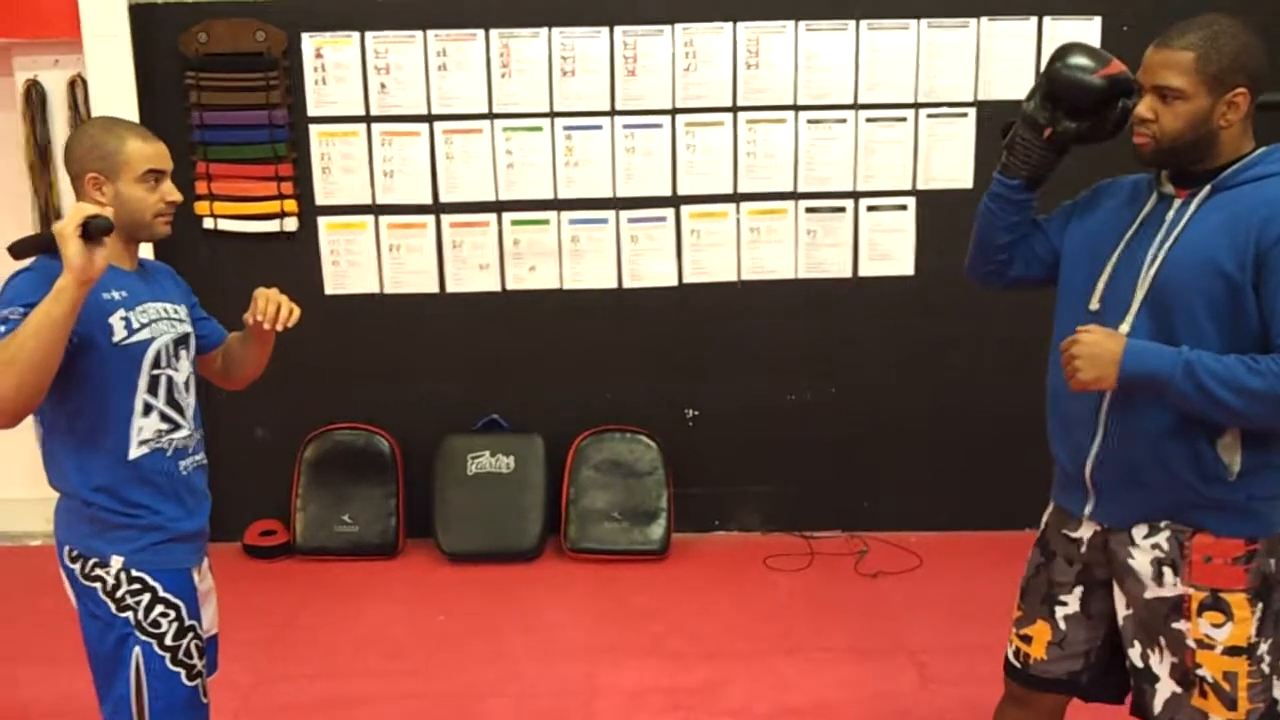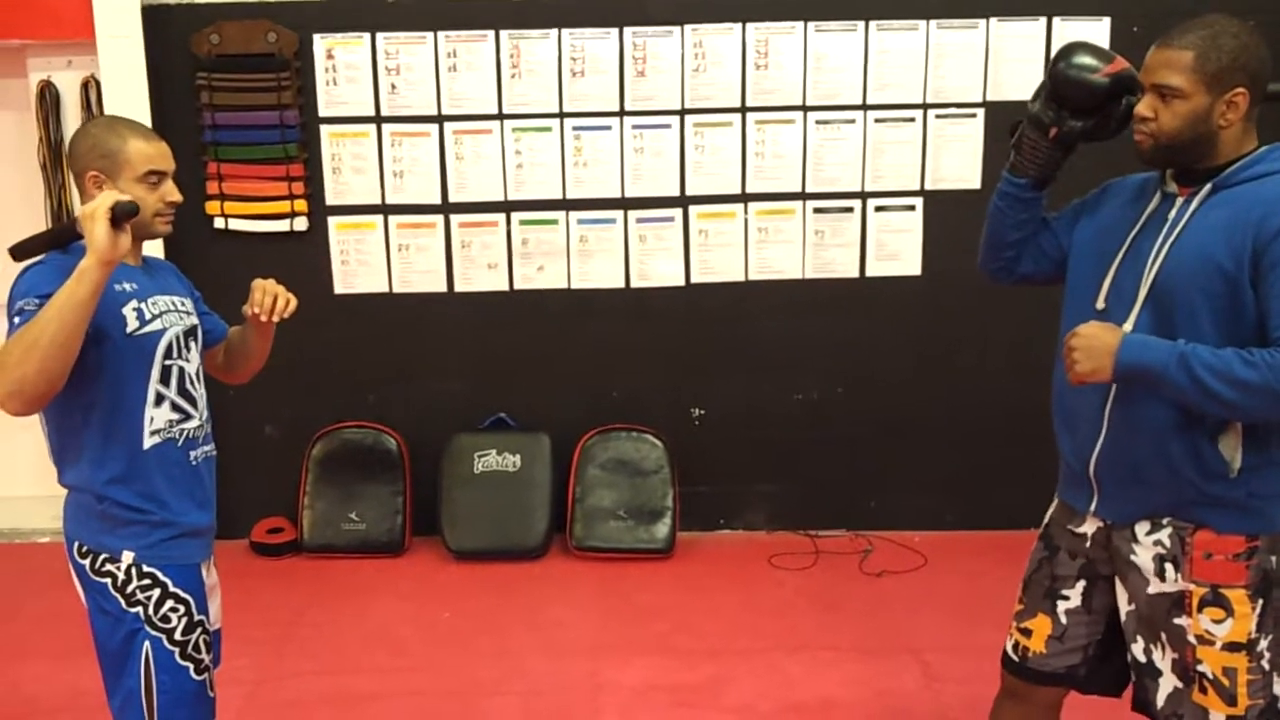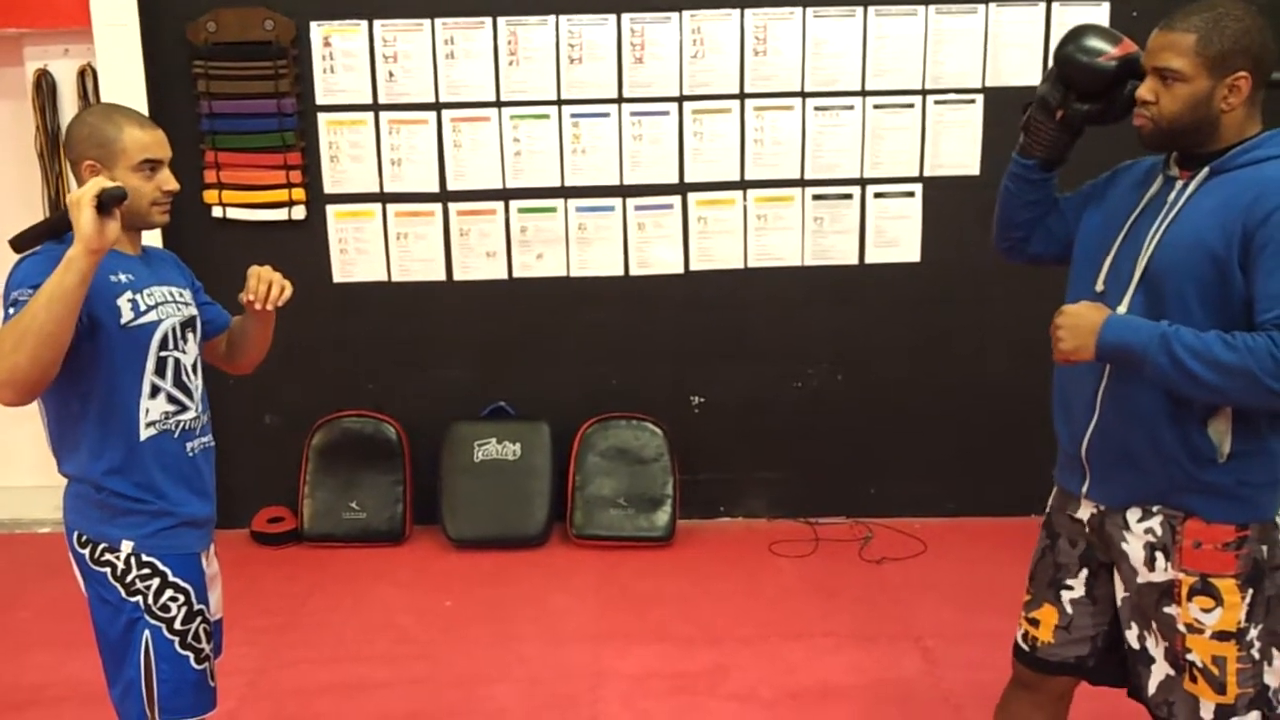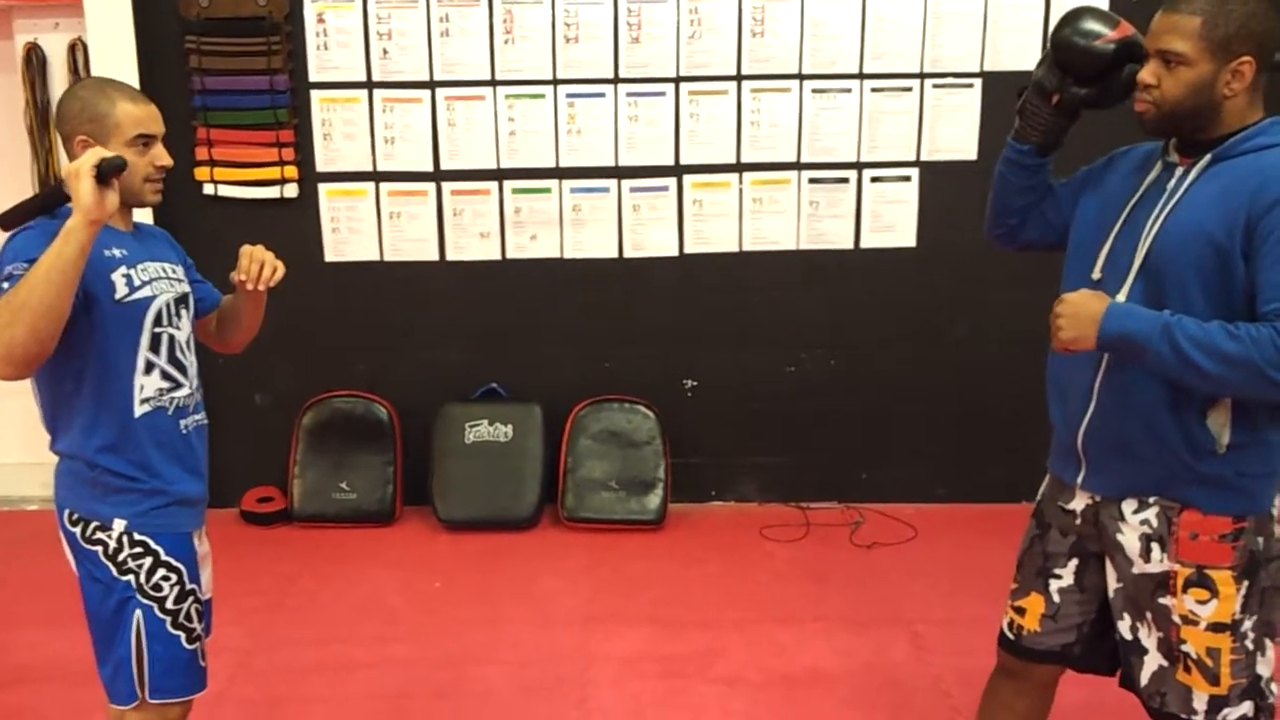
dt=1s
person 1, frame 1
right shoulder: (1113, 204)
right elbow: (995, 262)
left wrist: (1138, 363)
right wrist: (1029, 150)
left hip: (1205, 537)
right hip: (1082, 515)
person 1, frame 2
right shoulder: (1120, 202)
right elbow: (1007, 258)
left wrist: (1134, 357)
right wrist: (1036, 150)
left hip: (1207, 530)
right hip: (1087, 511)
person 1, frame 3
right shoulder: (1131, 183)
right elbow: (1021, 236)
left wrist: (1119, 338)
right wrist: (1044, 133)
left hip: (1200, 517)
right hip: (1087, 494)
person 1, frame 4
right shoulder: (1129, 170)
right elbow: (1014, 222)
left wrist: (1119, 326)
right wrist: (1041, 115)
left hip: (1197, 510)
right hip: (1080, 483)
right knee: (1023, 661)
person 2, frame 1
left shoulder: (164, 280)
left elbow: (227, 370)
left wrist: (260, 329)
right wrist: (75, 281)
left hip: (181, 536)
right hip: (120, 551)
person 2, frame 2
left shoulder: (168, 277)
right shoulder: (55, 278)
left elbow: (231, 366)
left wrist: (261, 321)
right wrist: (98, 263)
left hip: (186, 531)
right hip: (129, 544)
person 2, frame 3
left shoulder: (169, 267)
right shoulder: (53, 268)
left elbow: (234, 356)
left wrist: (261, 308)
right wrist: (86, 252)
left hip: (187, 521)
right hip: (129, 533)
person 2, frame 4
left shoulder: (160, 244)
left elbow: (225, 335)
left wrist: (250, 287)
right wrist: (84, 222)
left hip: (176, 499)
right hip: (121, 511)
